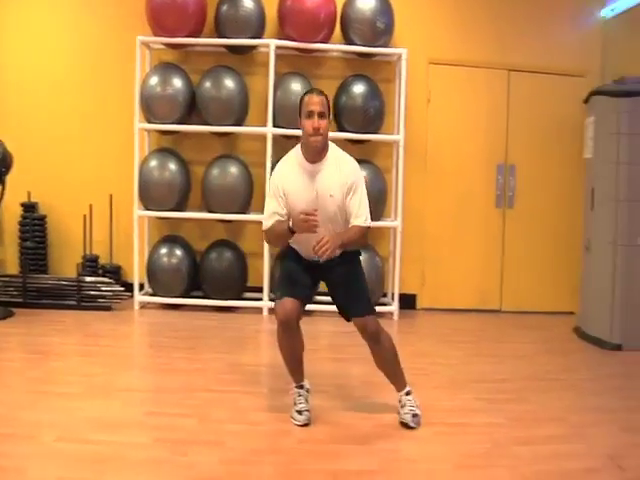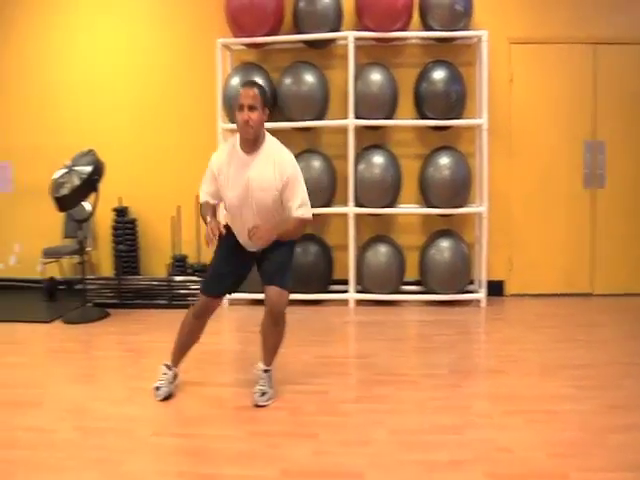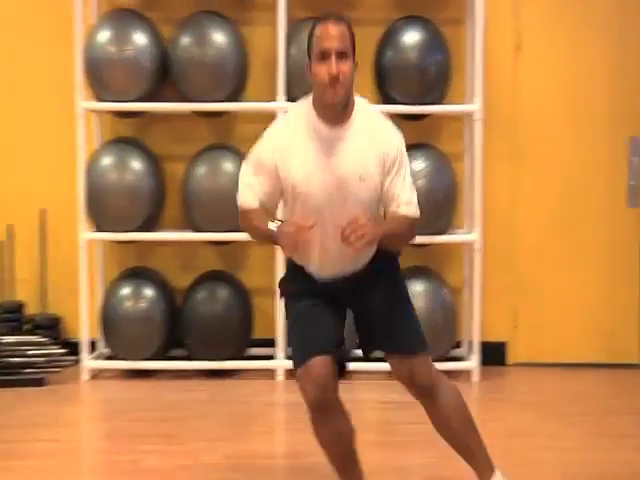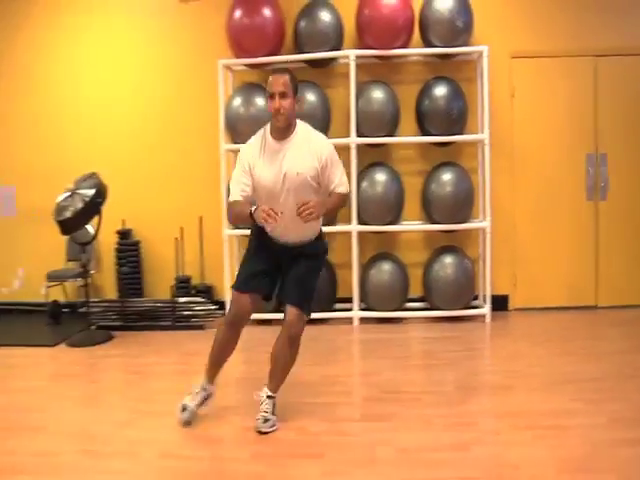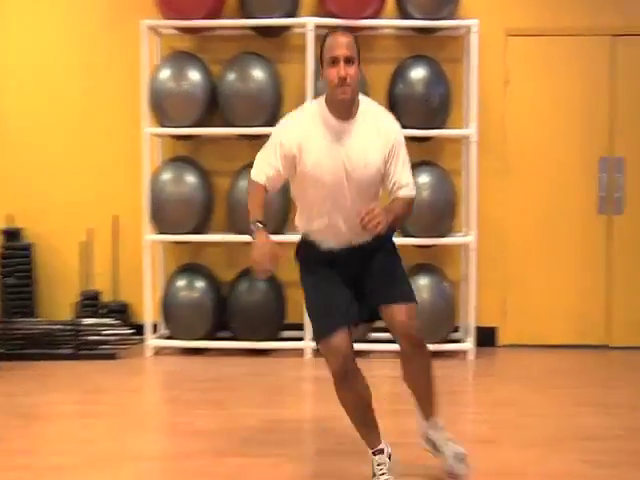
dt=1s
person 1, frame 1
left shoulder: (348, 169)
right shoulder: (282, 171)
left elbow: (362, 230)
right elbow: (271, 237)
left wrist: (337, 239)
right wrist: (293, 224)
left hip: (340, 255)
right hip: (297, 257)
left knee: (370, 326)
right knee: (285, 315)
left ankle: (404, 392)
right ankle: (299, 388)
person 1, frame 2
left shoulder: (284, 162)
right shoulder: (222, 157)
left elbow: (302, 221)
right elbow: (207, 199)
left wrist: (275, 230)
right wrist: (210, 221)
left hip: (277, 242)
right hip: (235, 240)
left knee: (277, 304)
right knee: (203, 305)
left ankle: (266, 371)
right ankle: (171, 368)
person 1, frame 3
left shoulder: (382, 134)
right shoulder: (280, 139)
left elbow: (405, 225)
right elbow: (247, 208)
left wrist: (376, 231)
right wrist: (276, 230)
left hip: (372, 271)
right hip: (309, 280)
left knee: (422, 378)
right knee: (317, 388)
person 1, frame 4
left shoulder: (319, 147)
right shoulder: (250, 151)
left elbow: (340, 193)
right elbow: (234, 213)
left wrist: (321, 208)
right wrist: (253, 211)
left hip: (305, 248)
right hip: (266, 241)
left knee: (293, 324)
right knee: (238, 312)
left ankle: (270, 395)
right ankle: (205, 387)
person 1, frame 5
left shoulder: (385, 127)
right shoulder: (294, 129)
left elbow: (404, 196)
right elbow: (260, 182)
left wrist: (387, 214)
right wrist: (259, 230)
left hip: (367, 246)
right hip: (317, 253)
left knee: (408, 328)
right knee: (340, 357)
left ankle: (432, 427)
